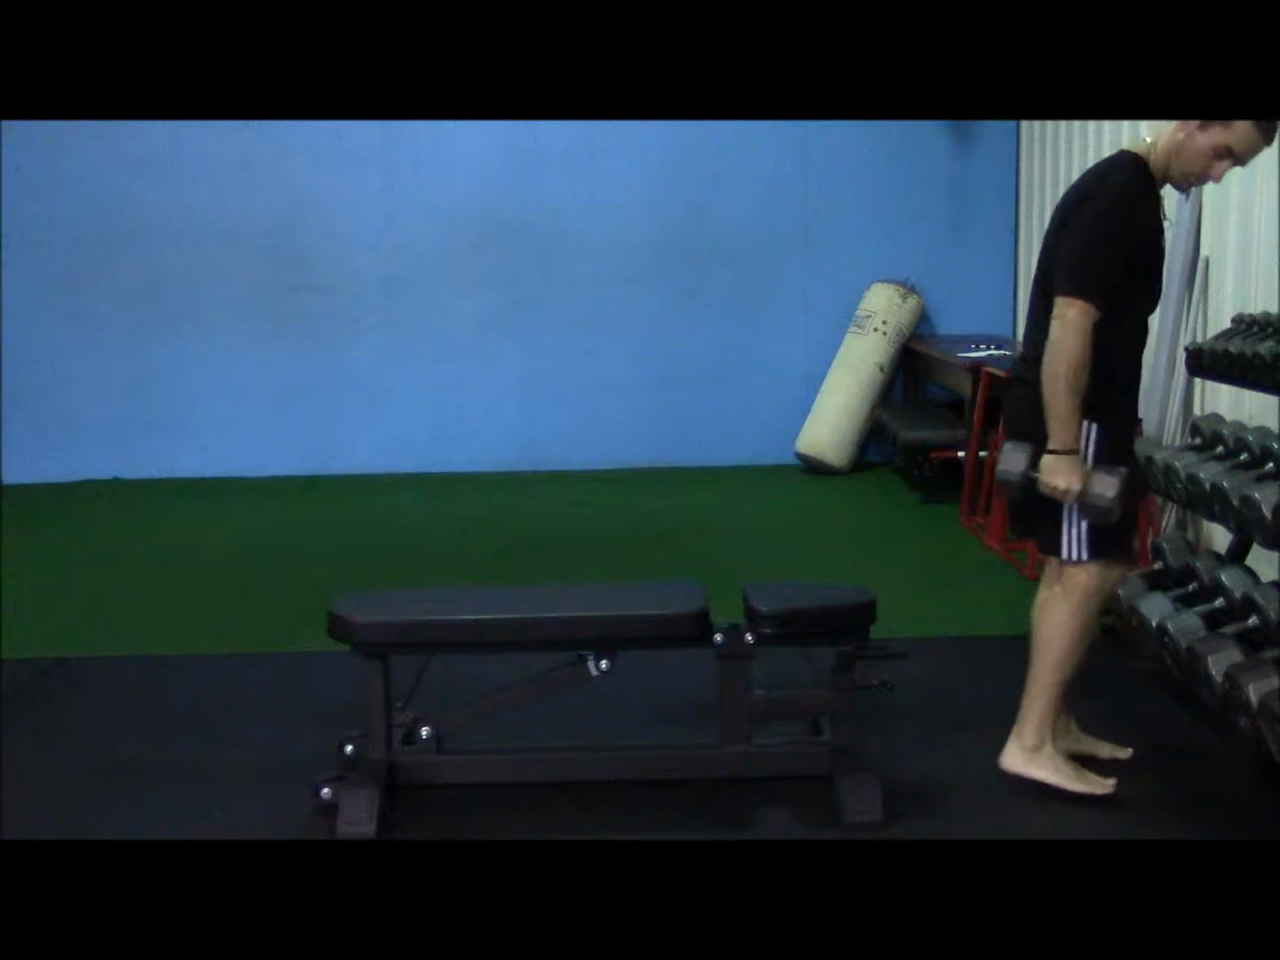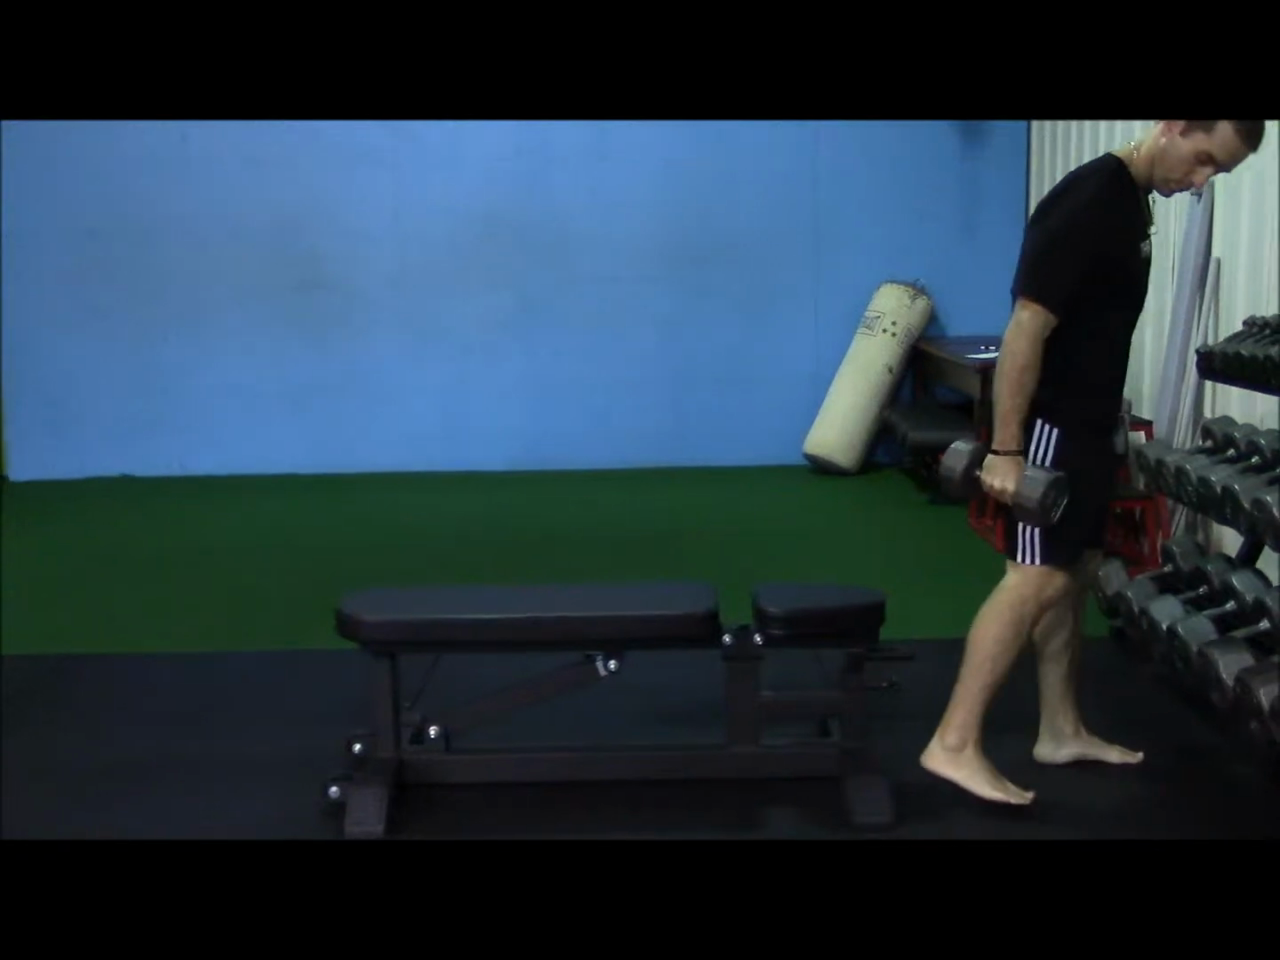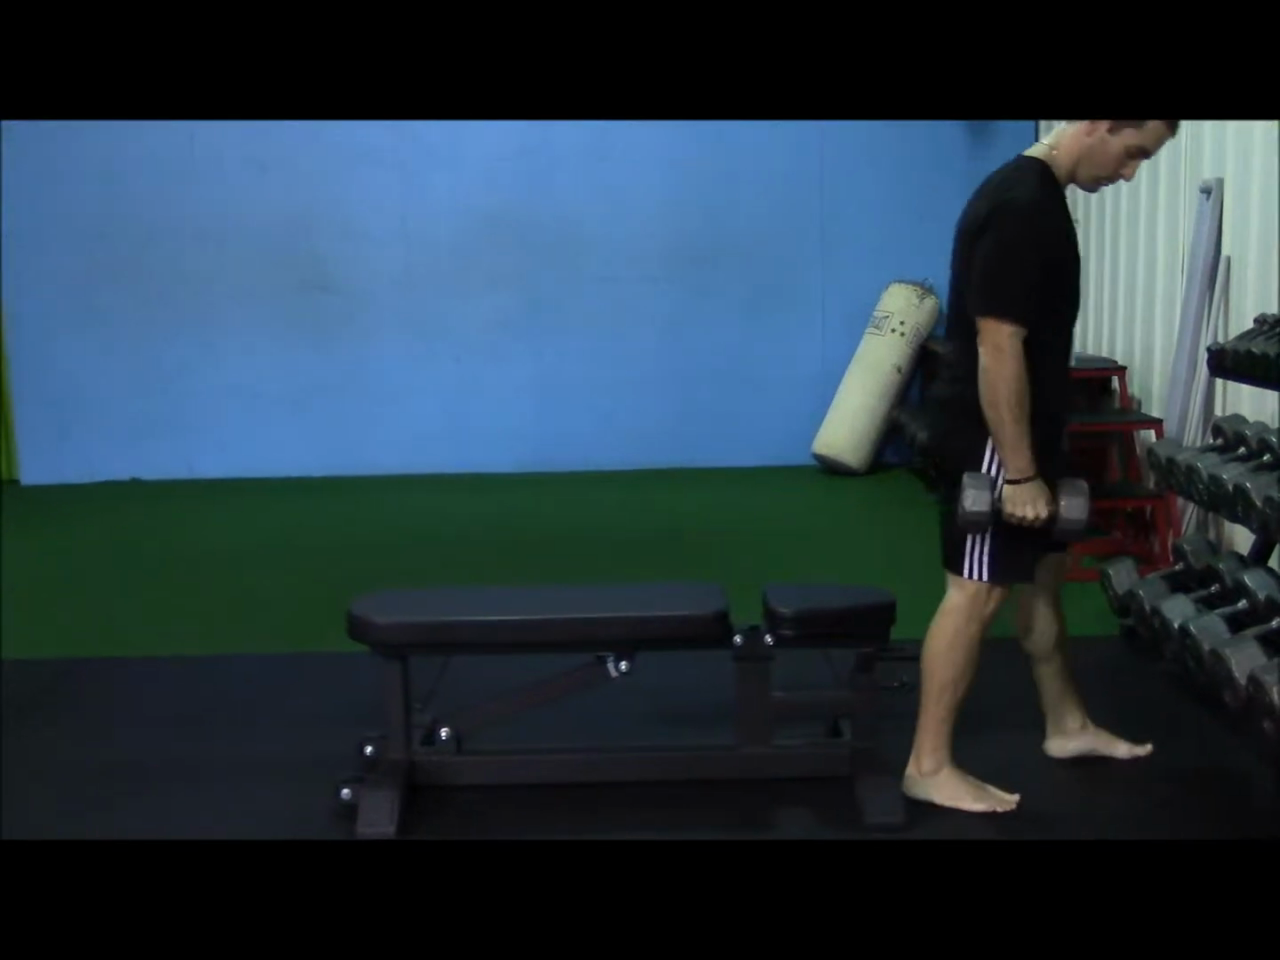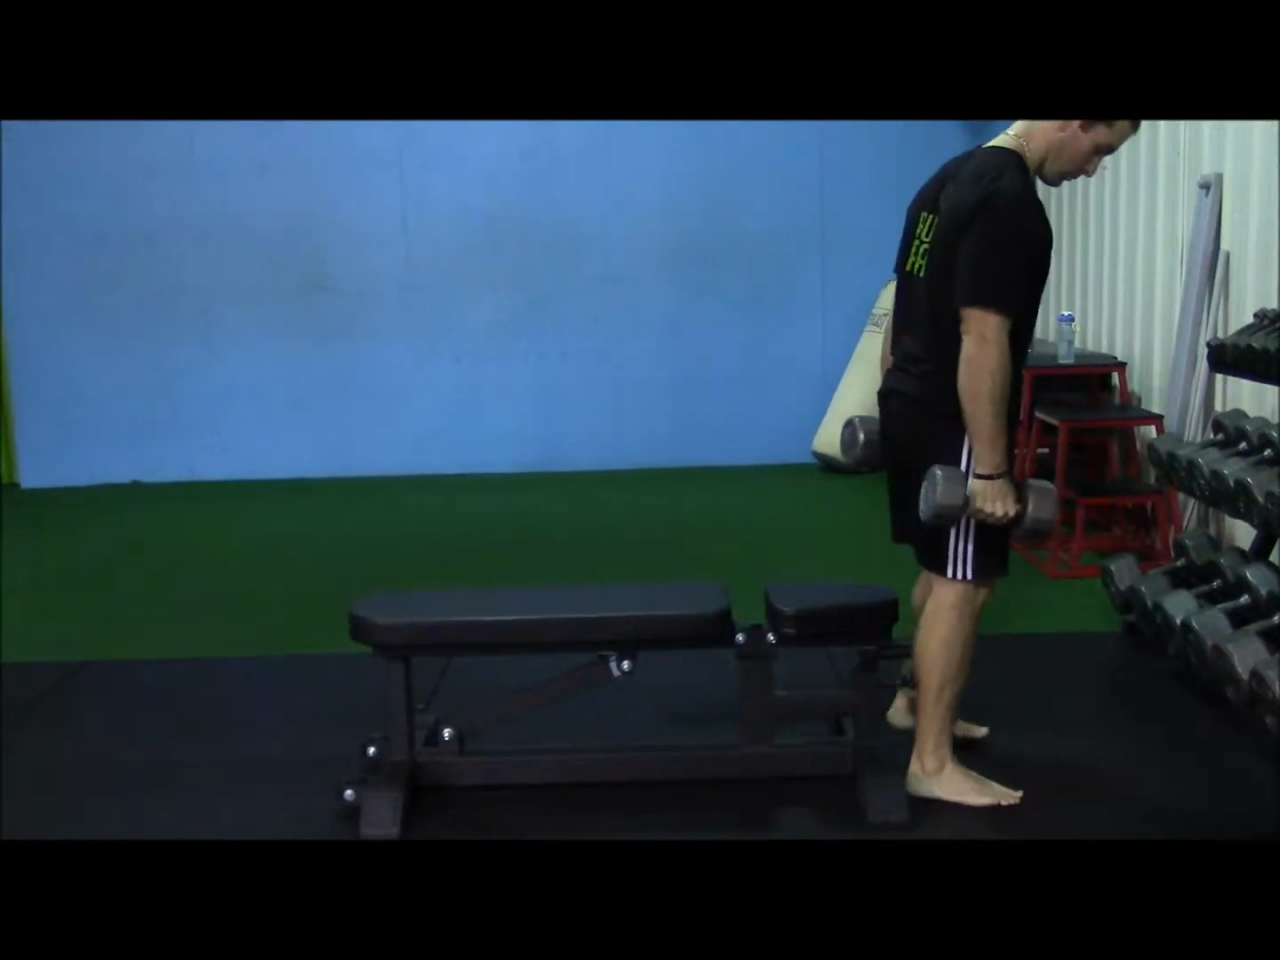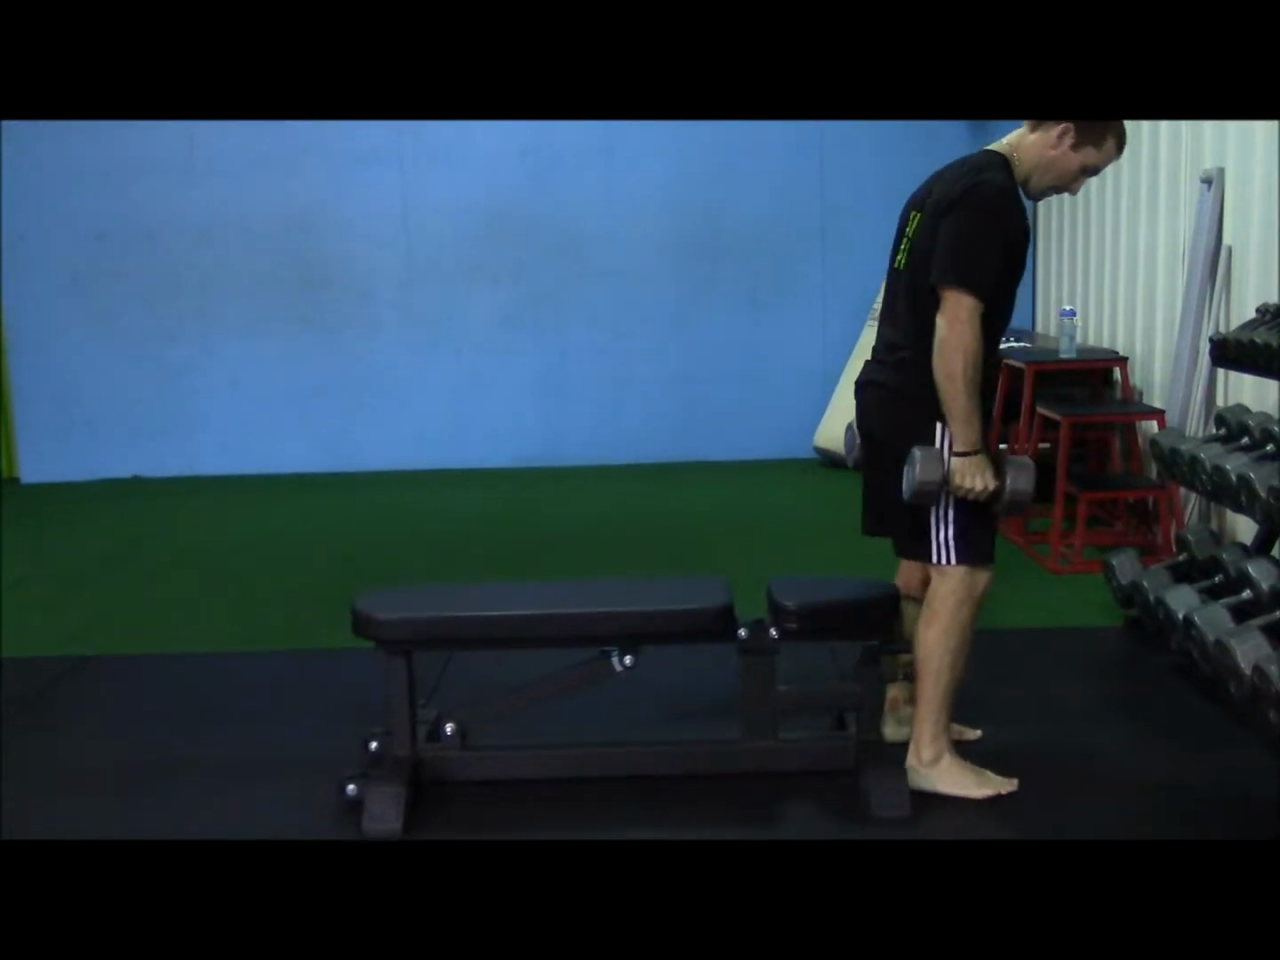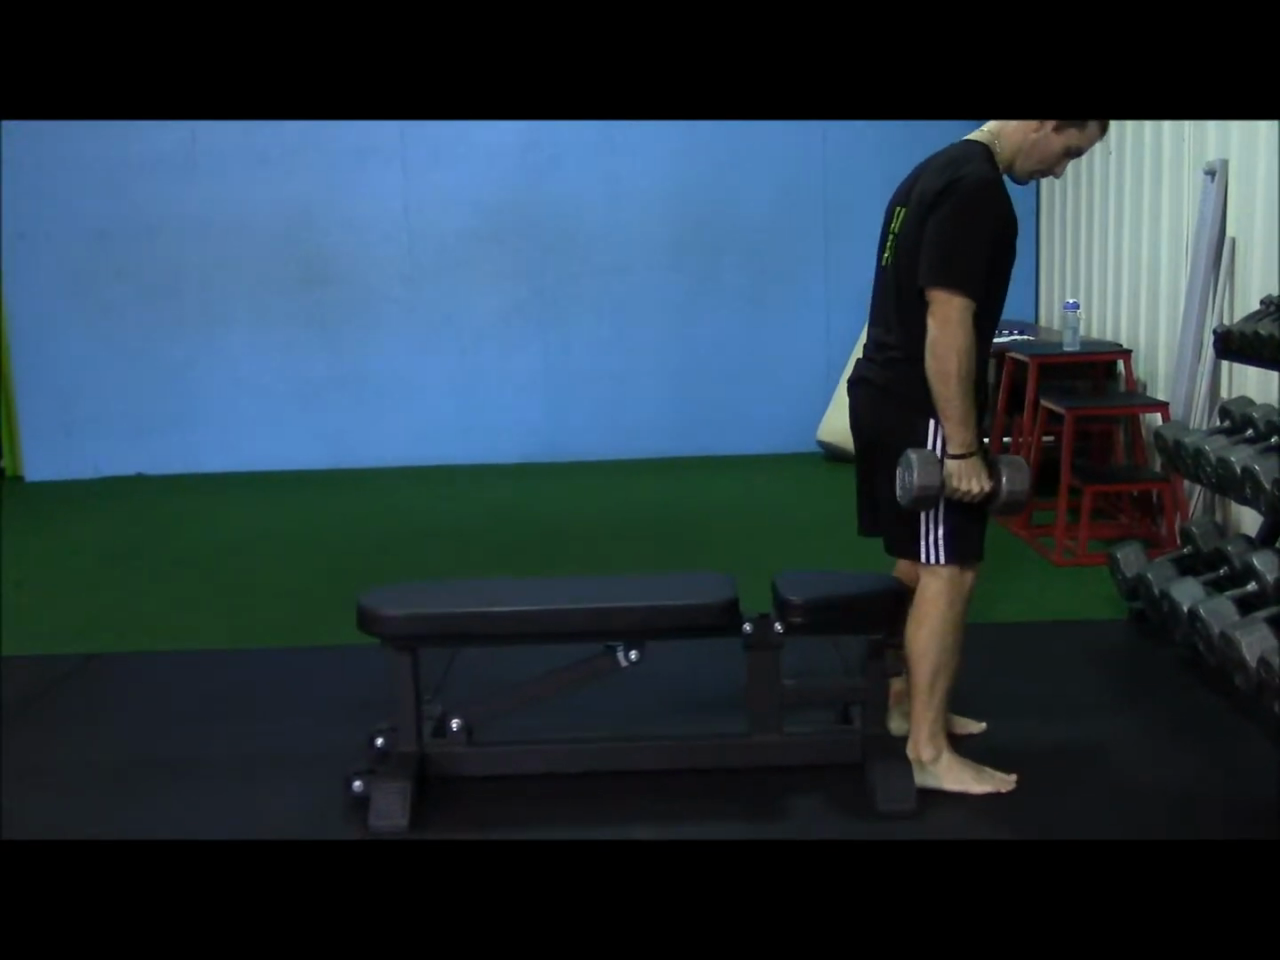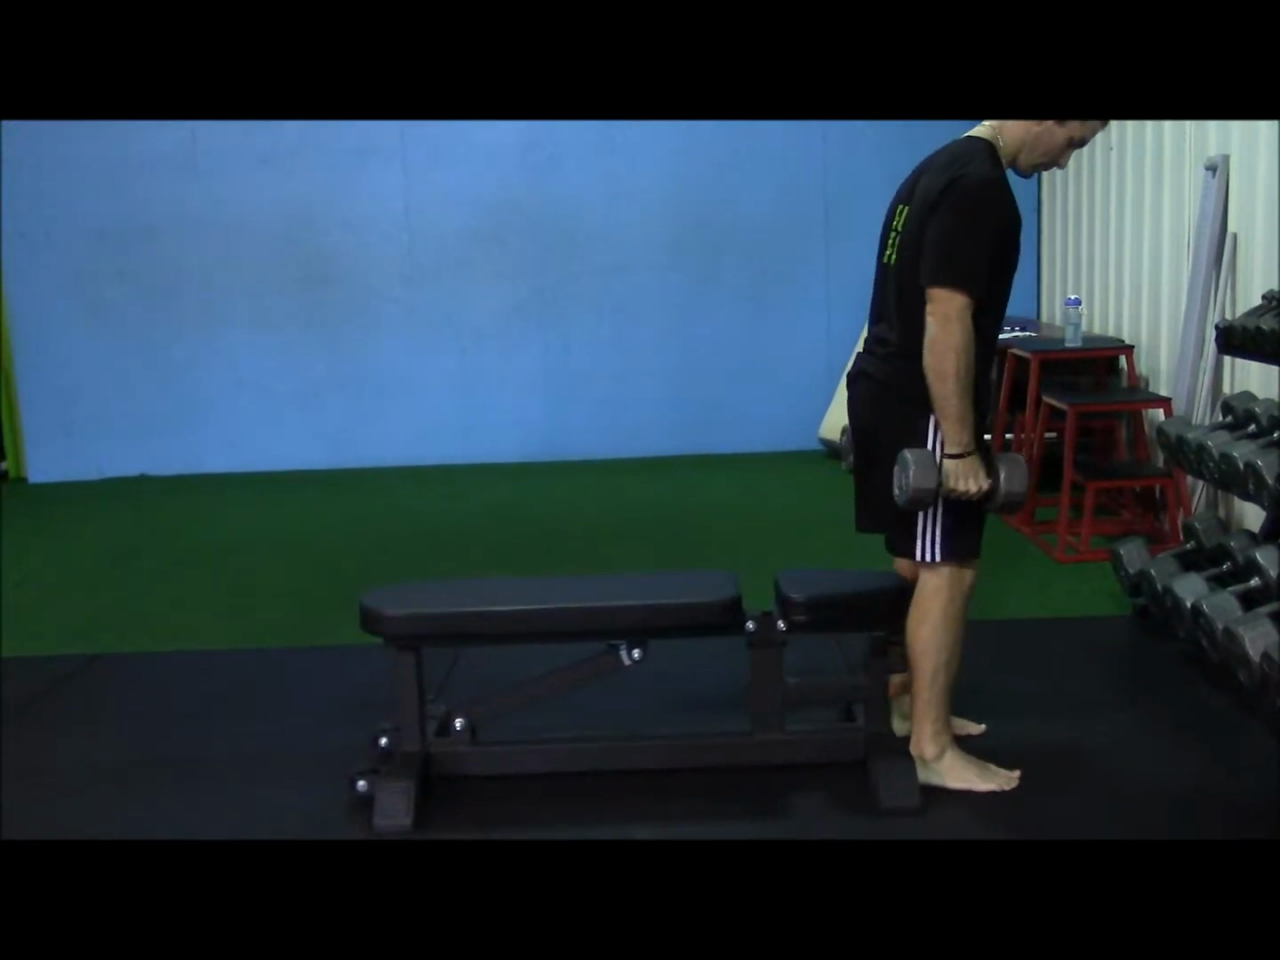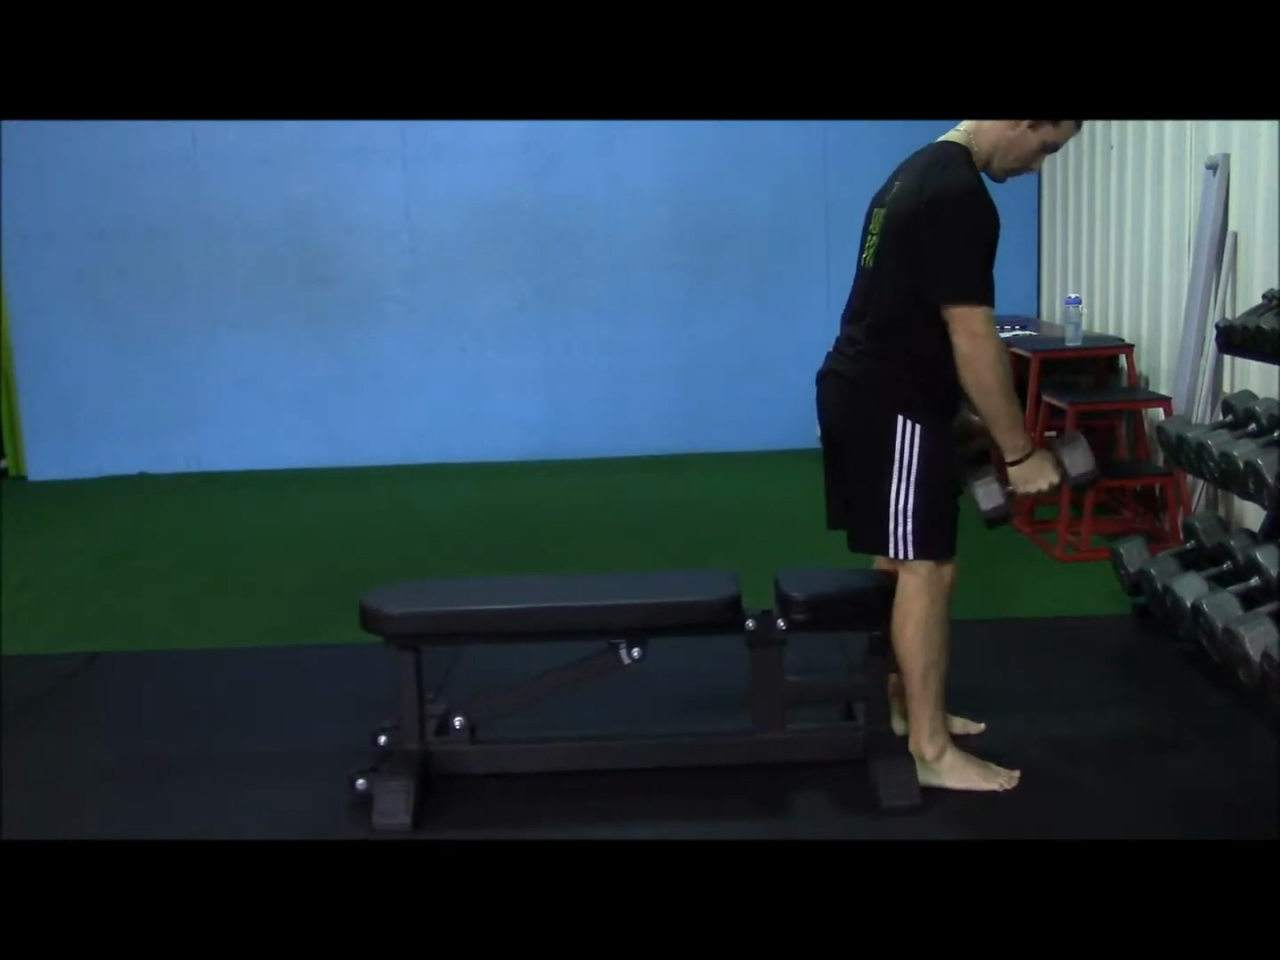
dt=0.4s
person 1, frame 1
left shoulder: (1126, 188)
right shoulder: (1119, 198)
right elbow: (1070, 326)
right wrist: (1061, 449)
left hip: (1069, 411)
right hip: (1075, 416)
left knee: (1071, 569)
right knee: (1091, 572)
left ankle: (1054, 723)
right ankle: (1030, 742)
person 1, frame 2
left shoulder: (1132, 201)
right shoulder: (1089, 201)
right elbow: (1027, 329)
right wrist: (1005, 449)
left hip: (1085, 422)
right hip: (1049, 424)
left knee: (1073, 574)
right knee: (1037, 578)
left ankle: (1060, 729)
right ankle: (952, 743)
person 1, frame 3
left shoulder: (1022, 189)
right shoulder: (1026, 209)
right elbow: (999, 351)
right wrist: (1021, 473)
left hip: (1008, 426)
right hip: (988, 433)
left knee: (1044, 573)
right knee: (979, 590)
left ankle: (1066, 724)
right ankle: (928, 765)
person 1, frame 4
left shoulder: (958, 176)
right shoulder: (1010, 203)
left elbow: (911, 305)
right elbow: (983, 342)
left wrist: (897, 390)
right wrist: (991, 469)
left hip: (912, 404)
right hip: (950, 421)
left knee: (943, 572)
right knee: (963, 586)
left ankle: (915, 698)
right ankle: (931, 763)
person 1, frame 5
left shoulder: (959, 179)
right shoulder: (993, 196)
right elbow: (957, 324)
right wrist: (968, 447)
left hip: (890, 395)
right hip: (923, 411)
left knee: (919, 567)
right knee: (962, 574)
left ankle: (901, 706)
right ankle: (929, 755)
person 1, frame 6
left shoulder: (943, 170)
right shoulder: (976, 189)
right elbow: (947, 323)
right wrist: (963, 448)
left hip: (885, 392)
right hip: (918, 408)
left knee: (918, 563)
right knee: (949, 573)
left ankle: (906, 701)
right ankle: (929, 753)
person 1, frame 7
left shoulder: (947, 165)
right shoulder: (981, 186)
right elbow: (947, 321)
right wrist: (960, 447)
left hip: (884, 389)
right hip: (914, 404)
left knee: (917, 561)
right knee: (947, 569)
left ankle: (903, 699)
right ankle: (932, 749)
person 1, frame 8
left shoulder: (924, 171)
right shoulder: (959, 195)
right elbow: (973, 338)
right wrist: (1021, 452)
left hip: (863, 389)
right hip: (892, 406)
left knee: (901, 561)
right knee: (927, 568)
left ankle: (901, 701)
right ankle: (931, 749)
